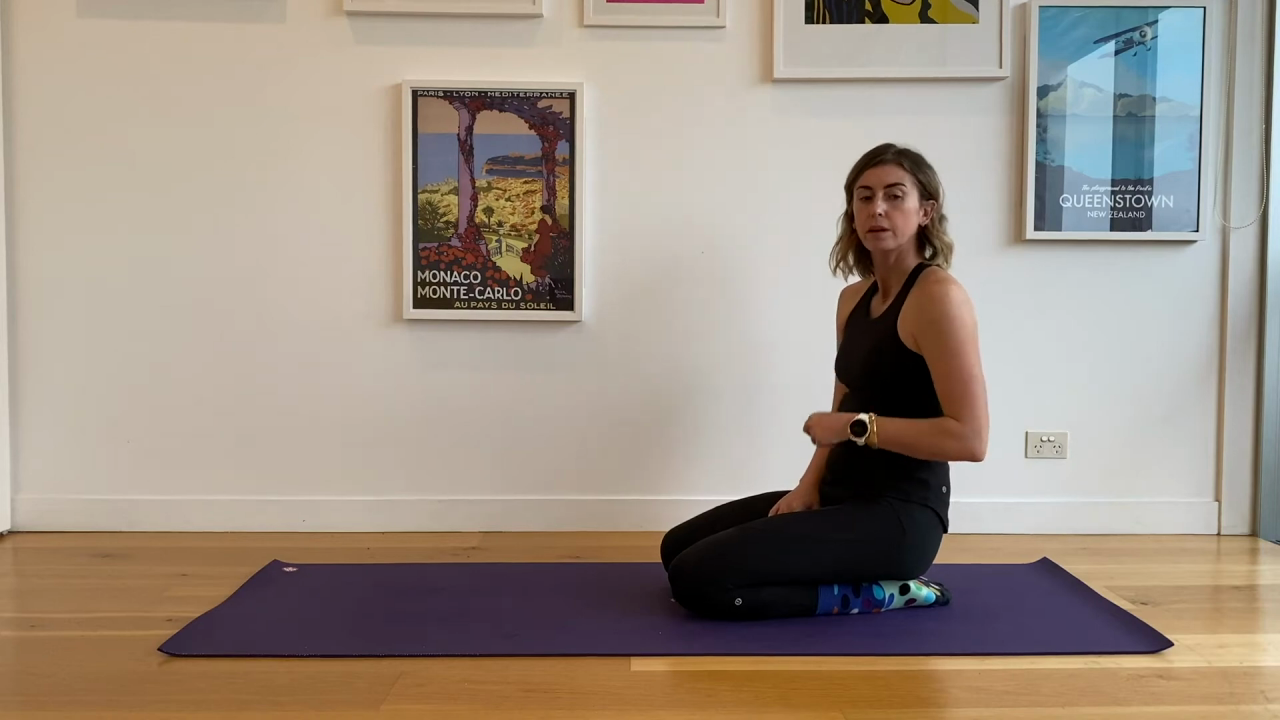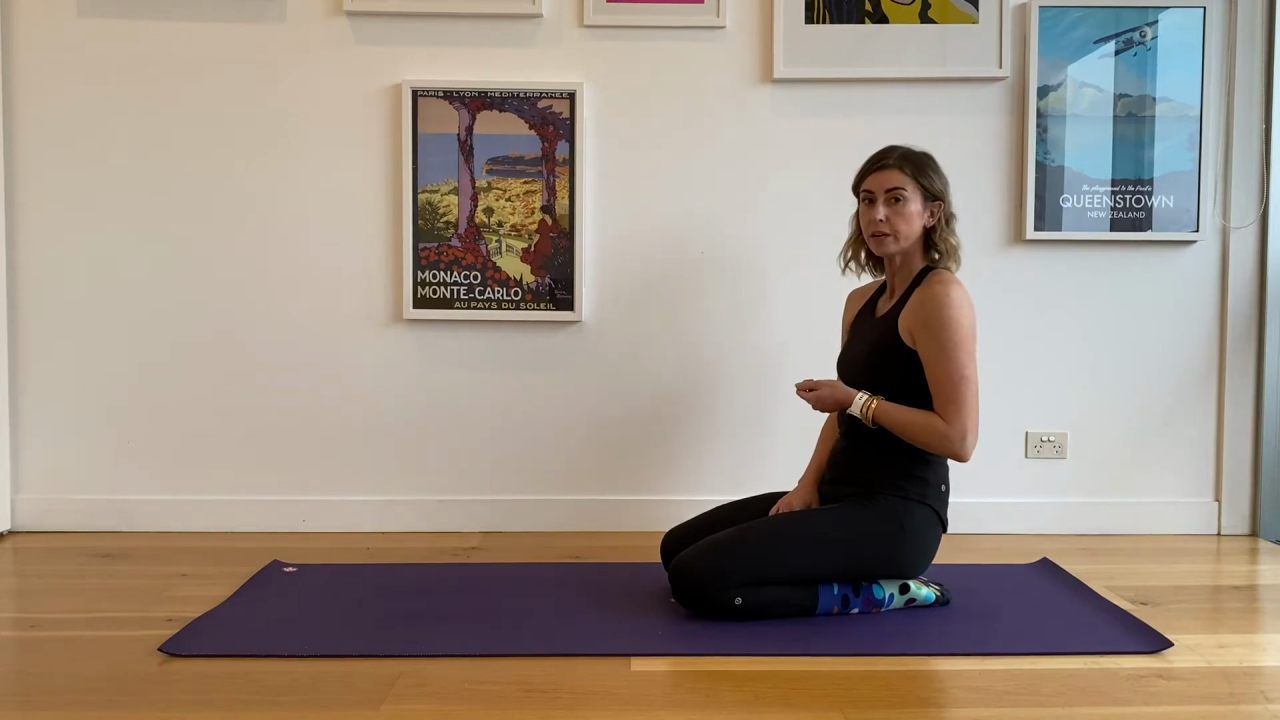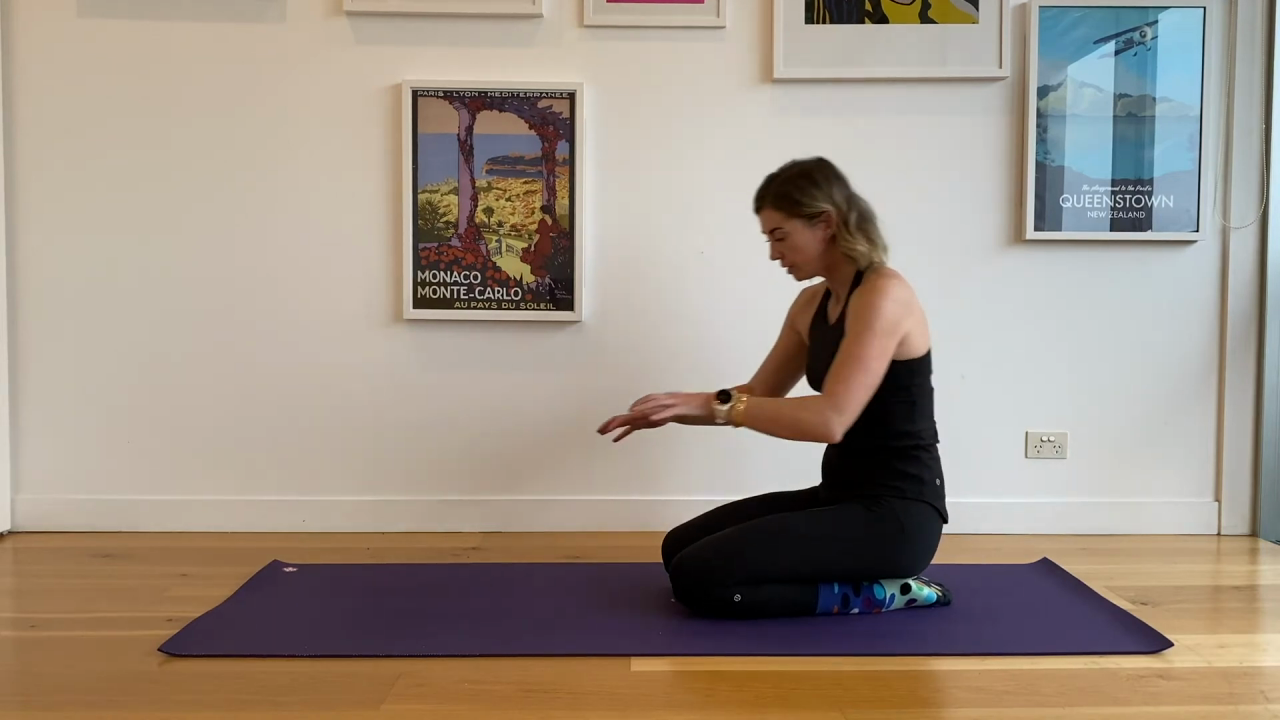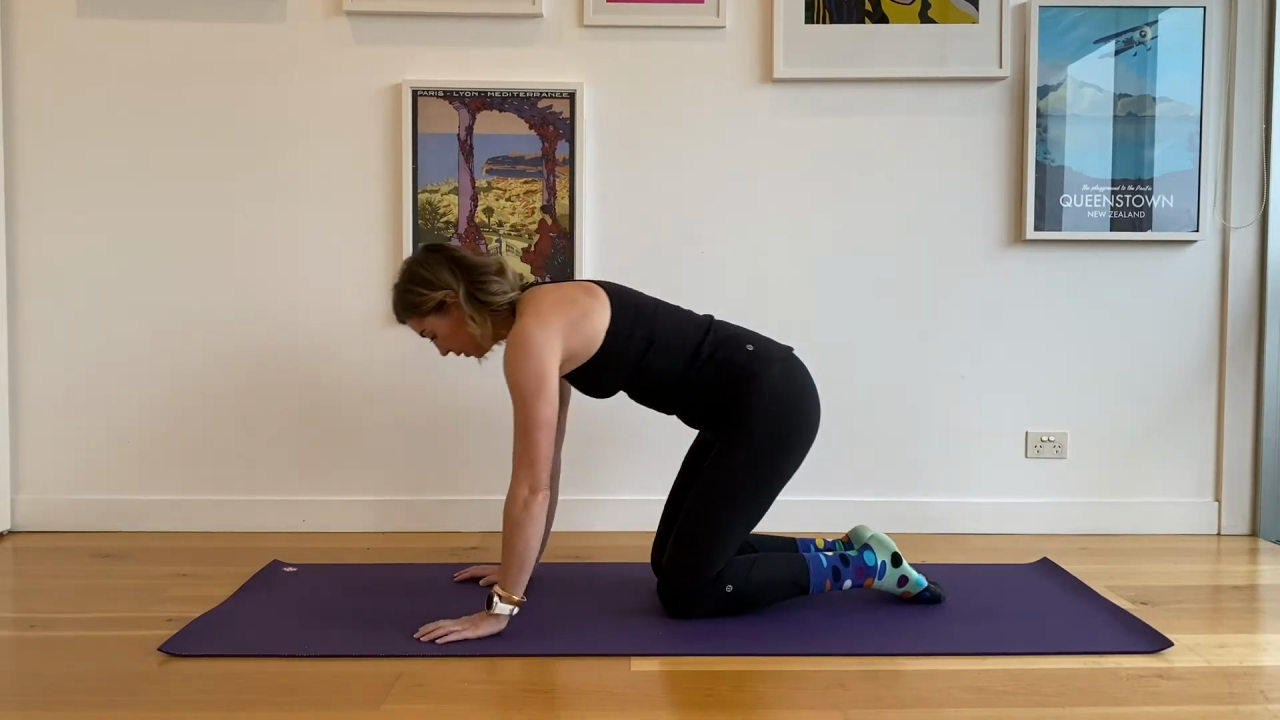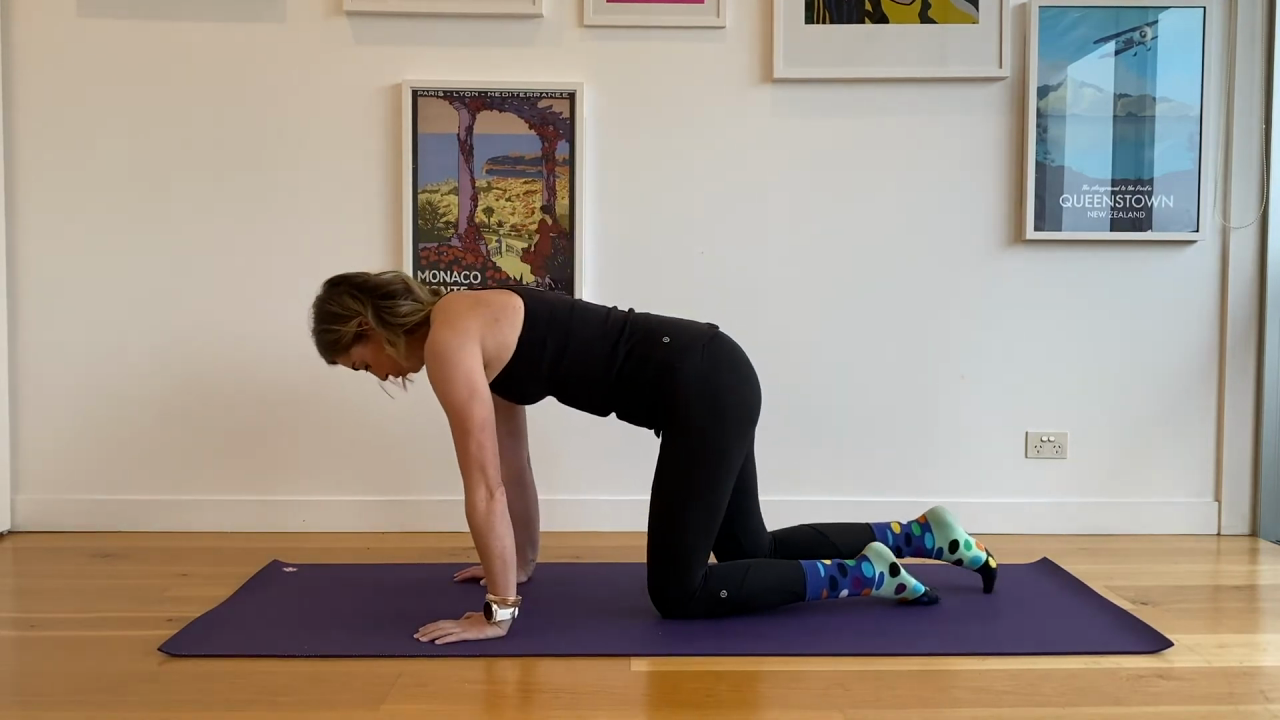
dt=1s
person 1, frame 1
left shoulder: (939, 297)
right shoulder: (853, 298)
left elbow: (969, 438)
left wrist: (858, 426)
right wrist: (808, 485)
left hip: (899, 516)
right hip: (844, 496)
left knee: (698, 579)
right knee: (680, 548)
left ankle: (883, 594)
right ankle: (868, 583)
person 1, frame 2
left shoulder: (941, 297)
right shoulder: (861, 300)
left elbow: (958, 438)
left wrist: (856, 400)
right wrist: (808, 484)
left hip: (898, 515)
right hip: (844, 495)
left knee: (698, 577)
right knee: (679, 548)
left ankle: (881, 594)
right ankle: (873, 581)
person 1, frame 3
left shoulder: (884, 296)
right shoulder: (811, 303)
left elbow: (829, 421)
right elbow: (759, 395)
left wrist: (715, 403)
right wrist: (672, 410)
left hip: (896, 514)
right hip: (841, 496)
left knee: (700, 578)
right knee: (681, 548)
left ankle: (877, 593)
right ankle: (862, 576)
person 1, frame 4
left shoulder: (531, 333)
right shoulder: (543, 319)
left elbow: (532, 487)
right elbow: (543, 470)
left wrist: (502, 604)
right wrist: (518, 566)
left hip: (771, 402)
right hip: (751, 402)
left knee: (686, 591)
right knee: (673, 561)
left ankle: (860, 564)
right ankle: (839, 547)
person 1, frame 5
left shoulder: (449, 343)
right shoulder: (476, 332)
left elbow: (485, 490)
right elbow: (512, 467)
left wrist: (499, 608)
right wrist: (520, 564)
left hip: (703, 389)
right hip: (709, 378)
left knee: (678, 592)
right knee: (748, 550)
left ankle: (862, 573)
right ankle: (920, 536)
